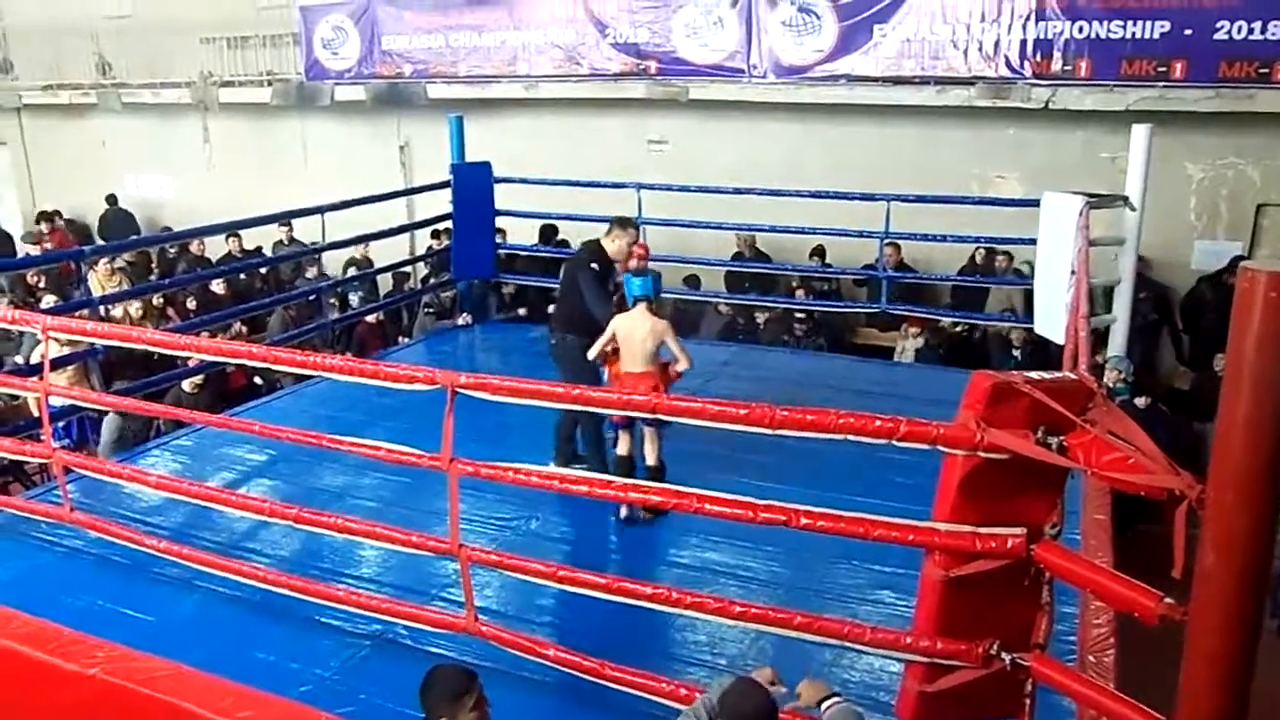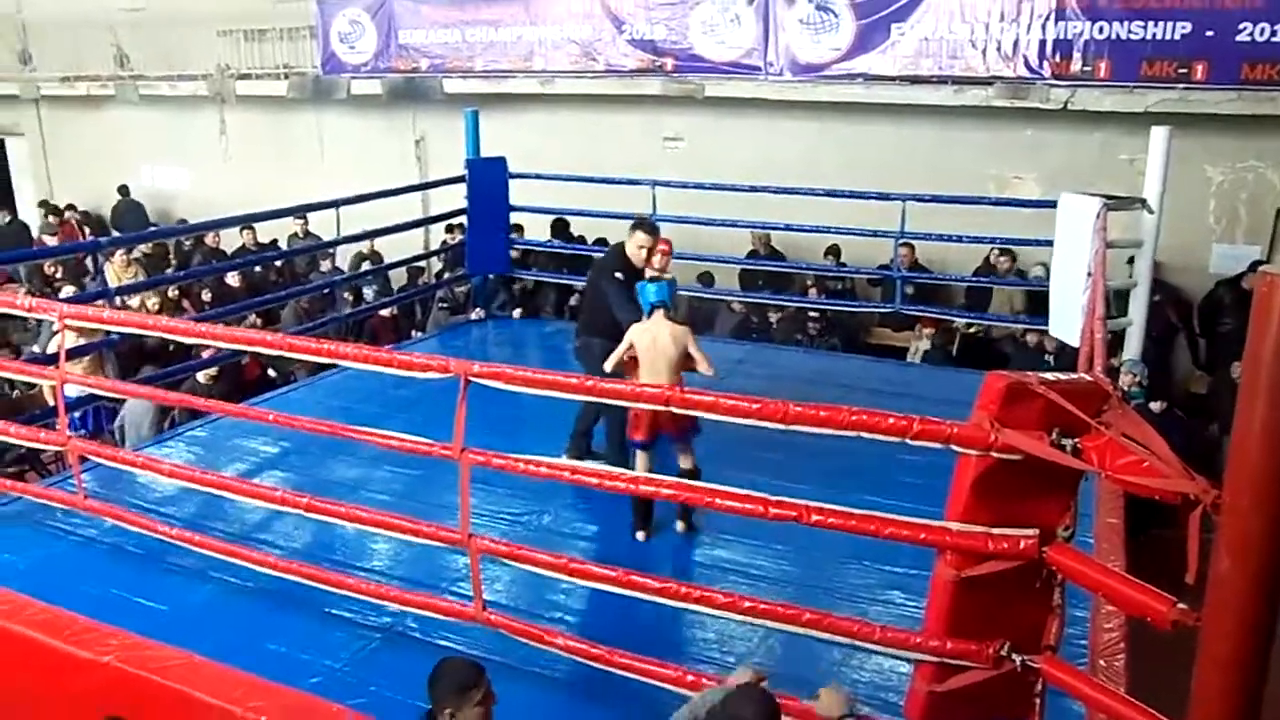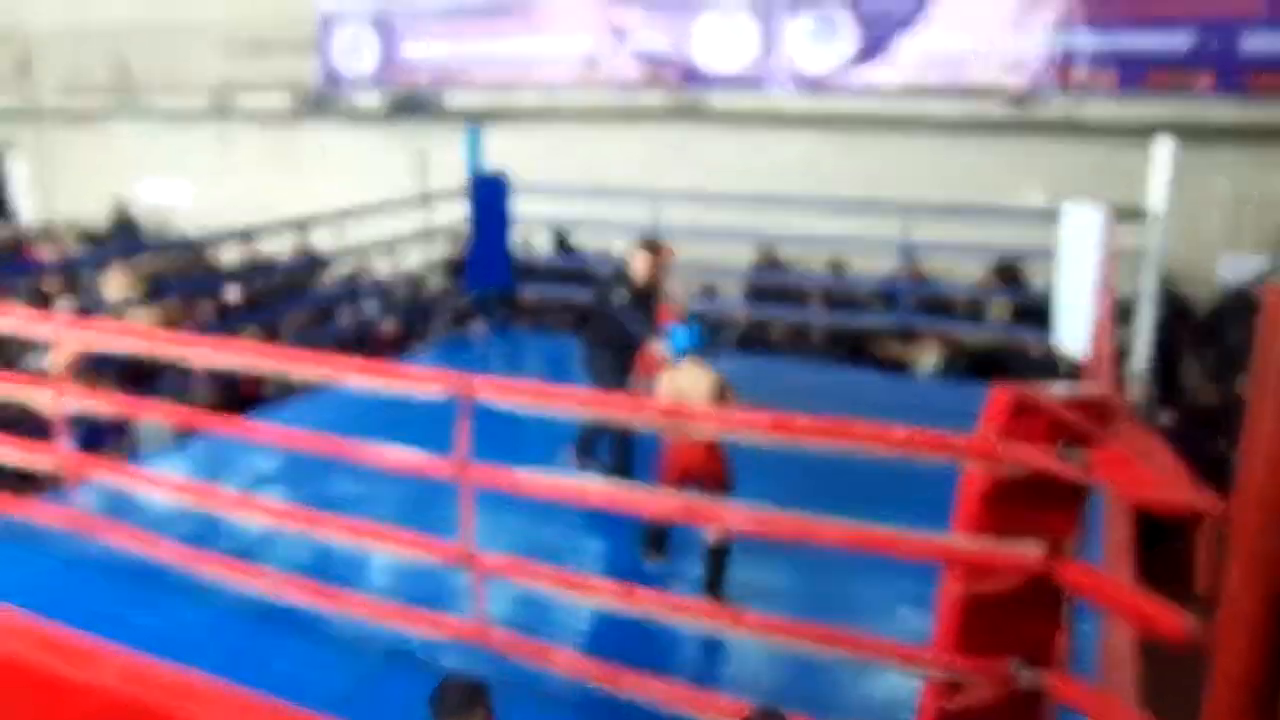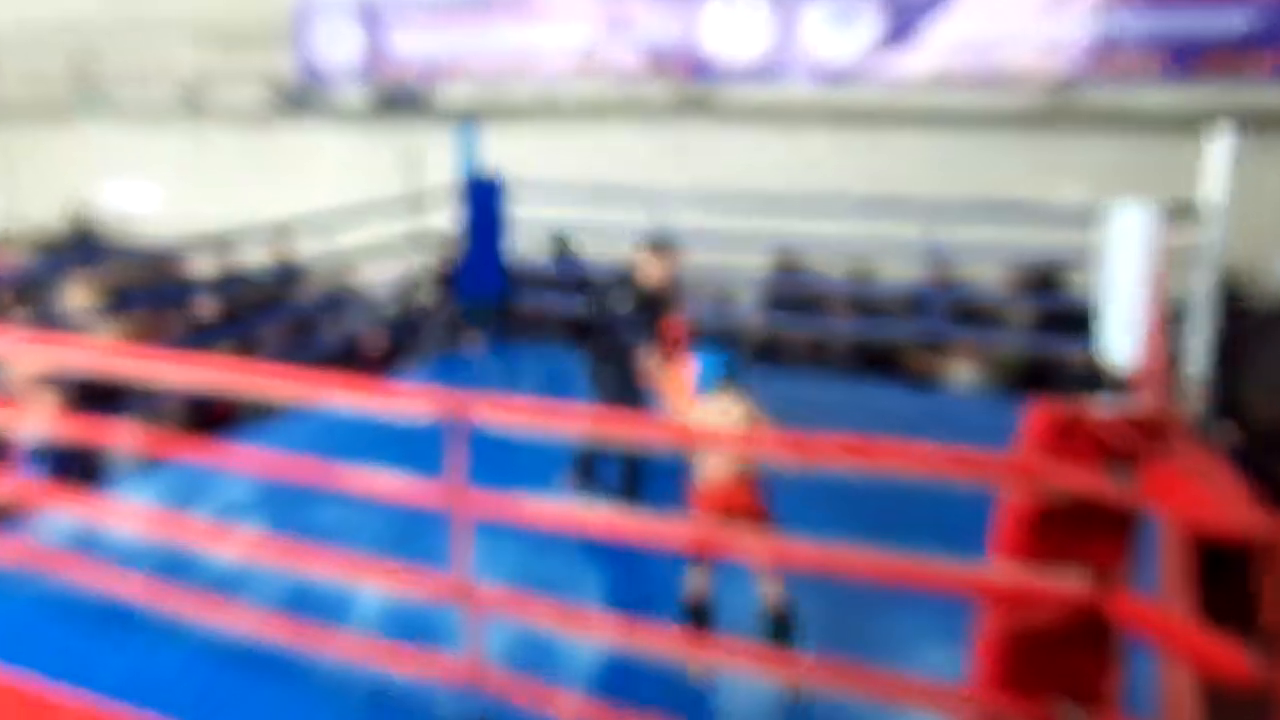
dt=0.3s
person 1, frame 1
left shoulder: (618, 321)
right shoulder: (662, 326)
left elbow: (592, 355)
right elbow: (685, 364)
right wrist: (670, 372)
left hip: (625, 386)
right hip: (651, 387)
left knee: (623, 443)
right knee: (653, 449)
left ankle: (624, 503)
right ankle: (647, 506)
person 1, frame 2
left shoulder: (636, 330)
right shoulder: (682, 332)
left elbow: (608, 367)
right elbow: (708, 370)
left knee: (642, 461)
right knee: (685, 456)
left ankle: (641, 526)
right ankle: (684, 518)
person 1, frame 3
left shoulder: (668, 378)
right shoulder: (715, 378)
left hip: (679, 450)
right hip: (708, 452)
left ankle: (654, 551)
right ankle: (713, 591)
person 1, frame 4
left shoulder: (694, 410)
right shoulder: (747, 410)
left hip: (707, 495)
right hip: (742, 494)
left knee: (699, 570)
right knee: (769, 576)
right ankle: (783, 651)
person 2, frame 1
left shoulder: (603, 260)
right shoulder: (588, 260)
left elbow: (604, 299)
right elbow: (596, 301)
left hip: (581, 338)
right hip: (569, 339)
left ankle: (564, 456)
right ankle: (598, 467)
person 2, frame 2
left shoulder: (634, 265)
right shoulder: (612, 267)
left elbow: (632, 302)
right elbow: (624, 308)
left hip: (608, 340)
right hip: (595, 341)
right knee: (615, 400)
left ankle: (577, 449)
right ankle: (617, 465)
person 2, frame 3
right shoulder: (617, 287)
right elbow: (633, 320)
right wrist: (652, 340)
left hip: (624, 352)
right hip: (603, 352)
left ankle: (583, 450)
person 2, frame 4
left shoulder: (660, 293)
right shoulder: (621, 290)
right elbow: (628, 327)
right wrist: (641, 348)
left hip: (630, 362)
right hip: (610, 364)
left ankle: (583, 472)
right ankle: (628, 494)
